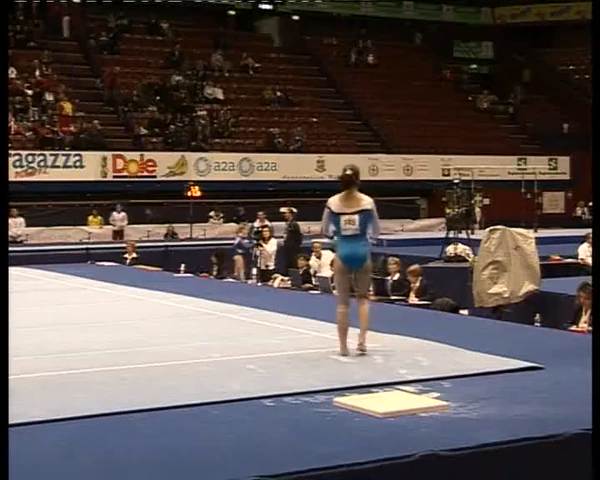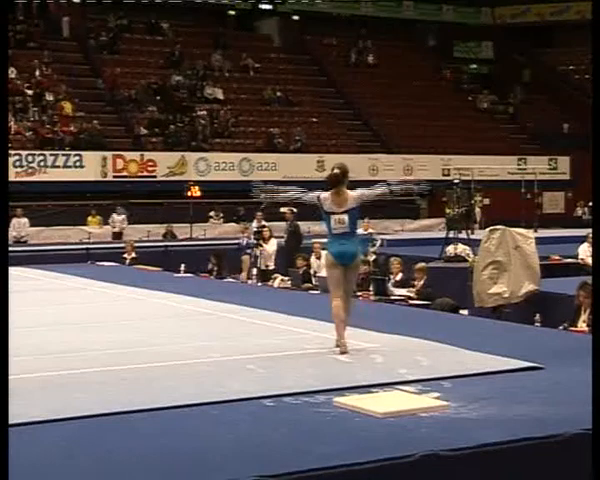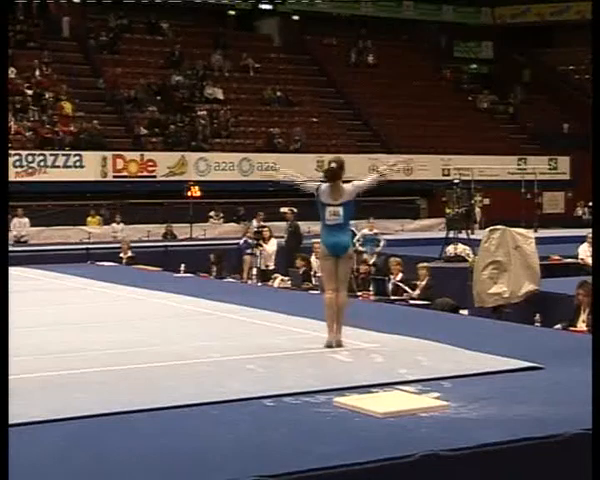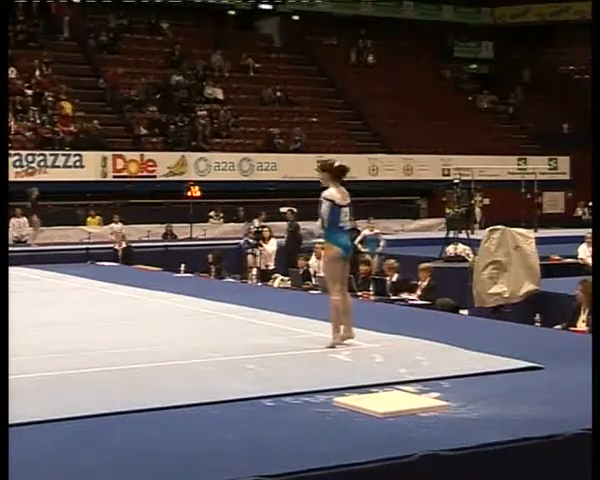
dt=0.5s
person 1, frame 1
left shoulder: (332, 202)
right shoulder: (368, 201)
left elbow: (325, 229)
right elbow: (376, 231)
left hip: (343, 254)
right hip: (362, 253)
left knee: (343, 302)
right knee: (363, 297)
left ankle: (343, 346)
right ankle: (362, 339)
person 1, frame 2
left shoulder: (322, 198)
right shoulder: (356, 196)
left elbow: (298, 195)
right elbow: (380, 191)
left wrist: (272, 193)
right wrist: (407, 187)
left hip: (334, 252)
right hip: (352, 250)
left knee: (337, 298)
right knee: (348, 296)
left ankle: (341, 339)
right ankle: (341, 336)
person 1, frame 3
left shoulder: (320, 190)
right shoulder: (349, 190)
left elbow: (300, 180)
right elbow: (372, 179)
left wrist: (282, 174)
right wrist: (384, 170)
left hip: (327, 243)
right hip: (345, 243)
left knee: (330, 290)
right knee: (341, 290)
left ankle: (331, 334)
right ankle: (337, 335)
person 1, frame 4
left shoulder: (327, 195)
right shoulder: (345, 194)
left elbow: (323, 222)
left hip: (333, 244)
right hip: (345, 242)
left knee: (335, 291)
right knee: (343, 290)
left ankle: (336, 335)
right ankle: (347, 330)
